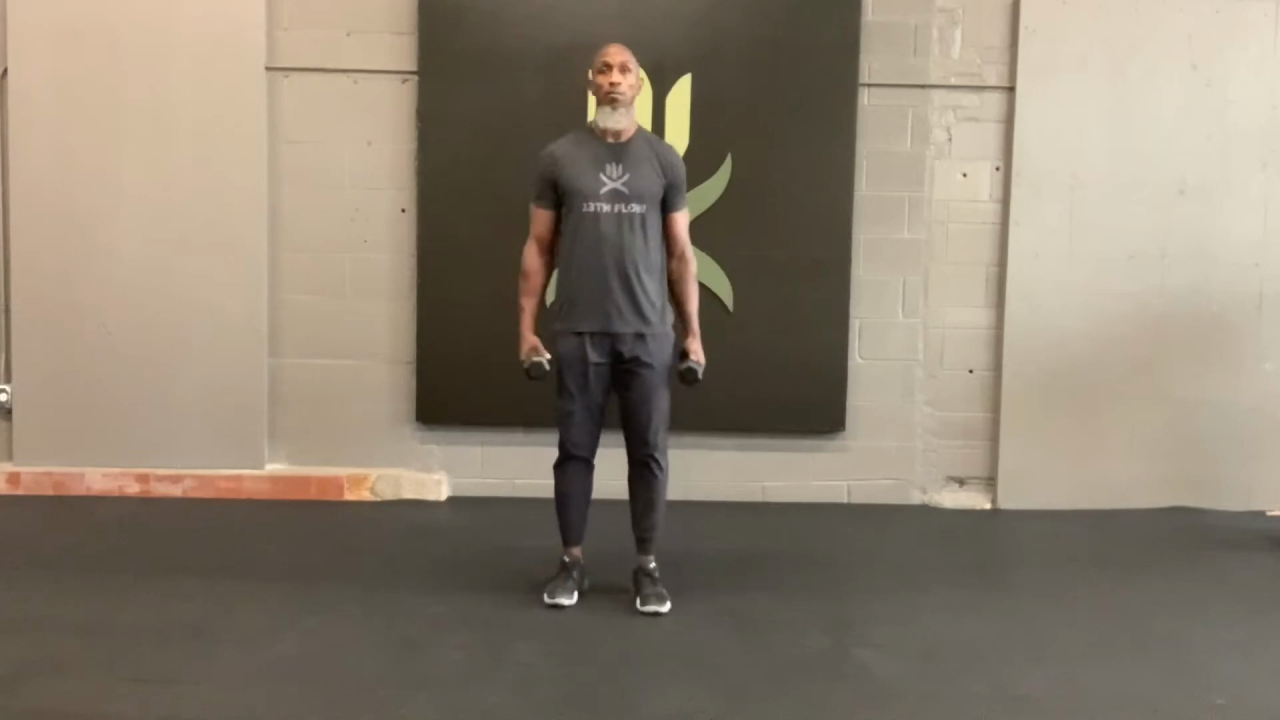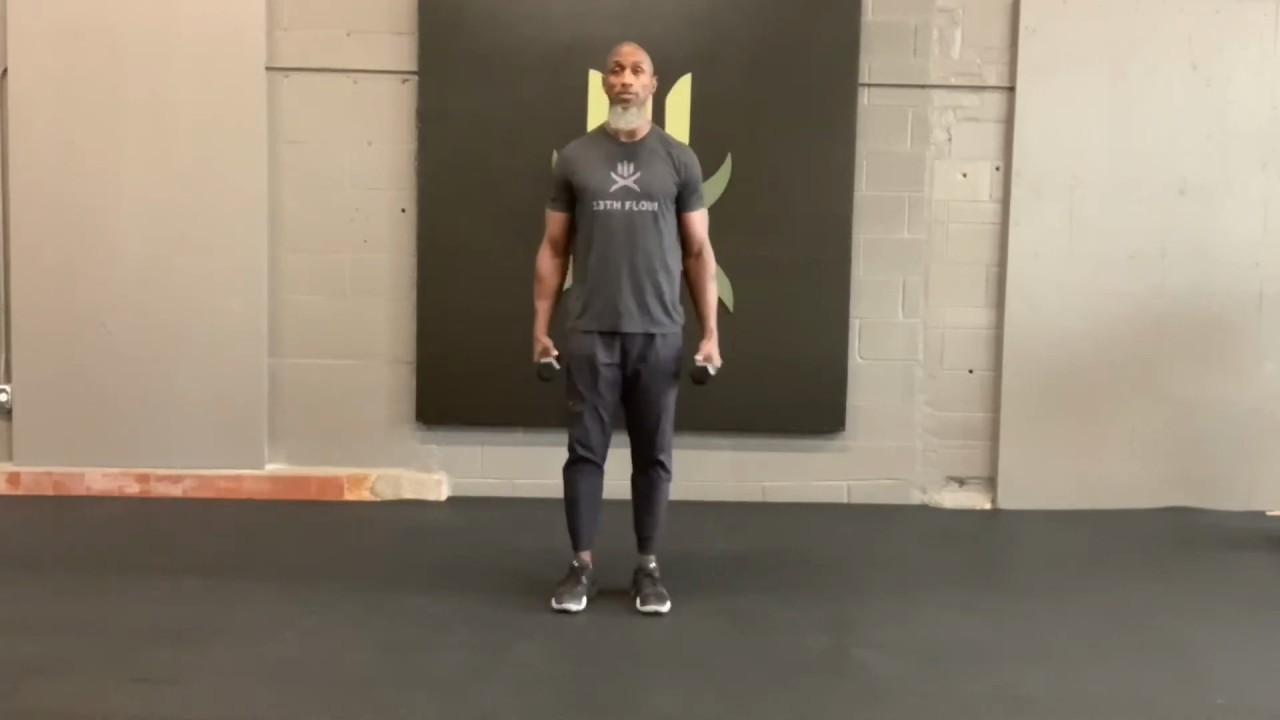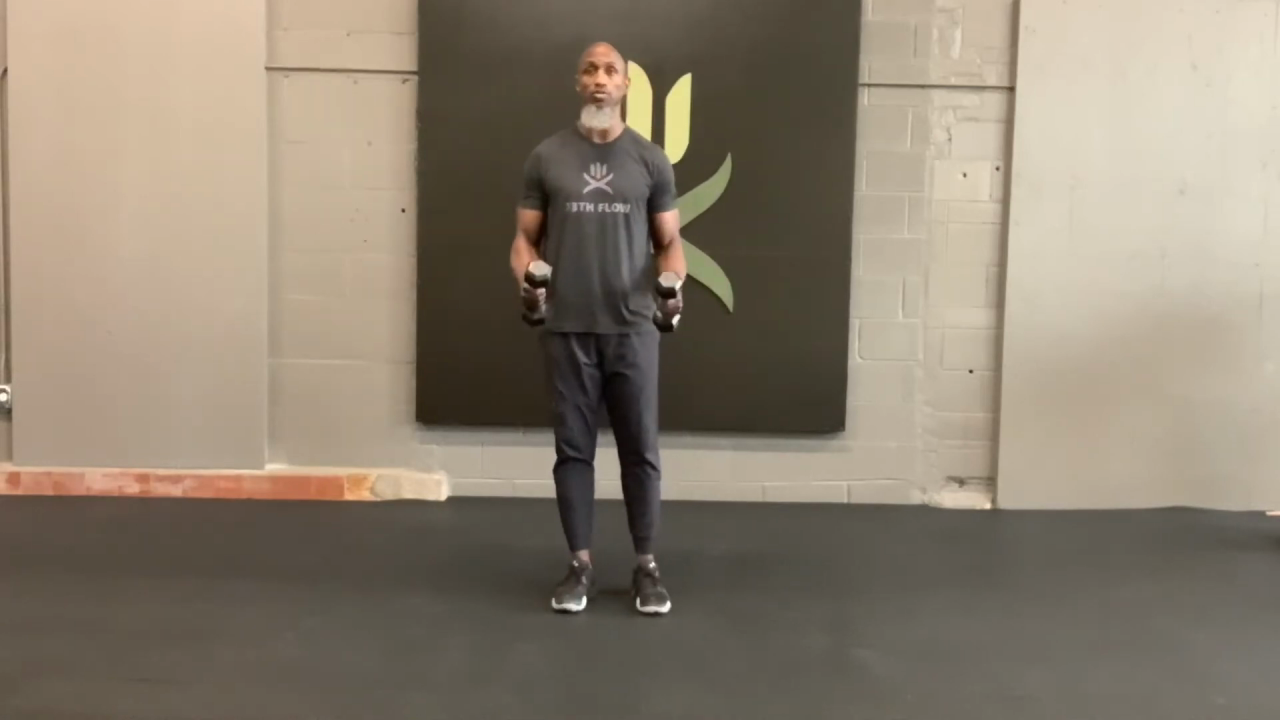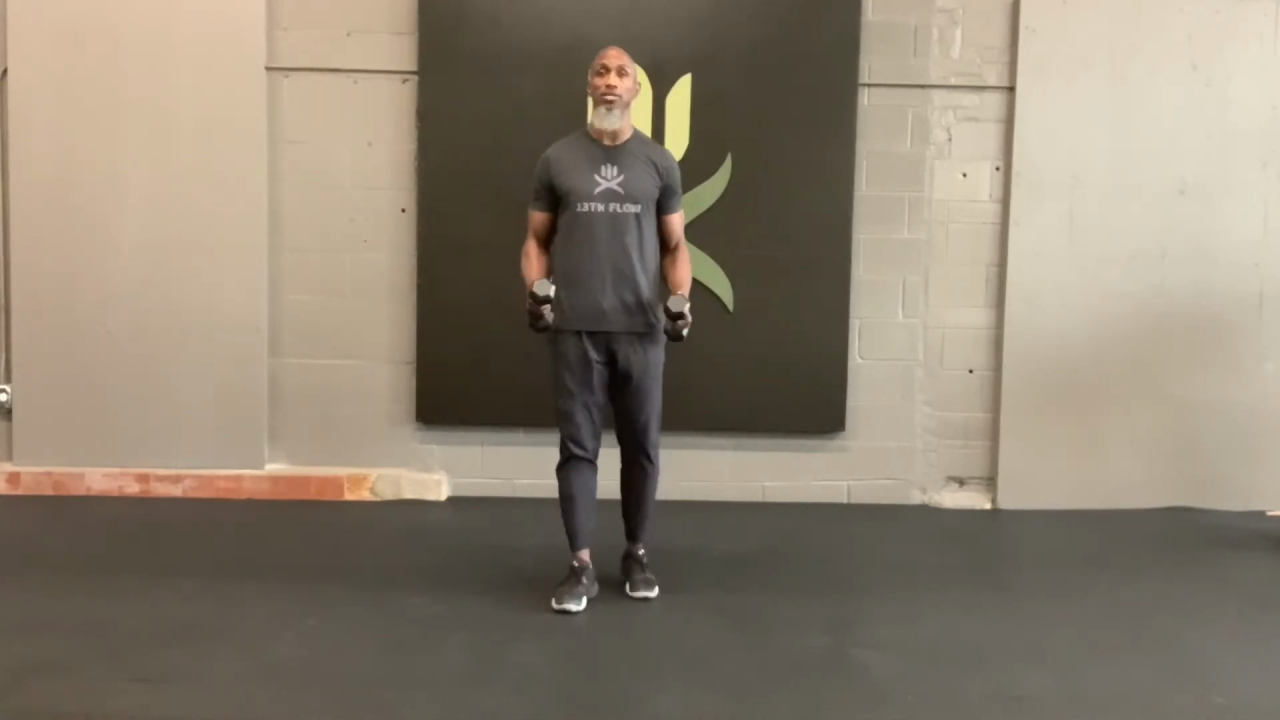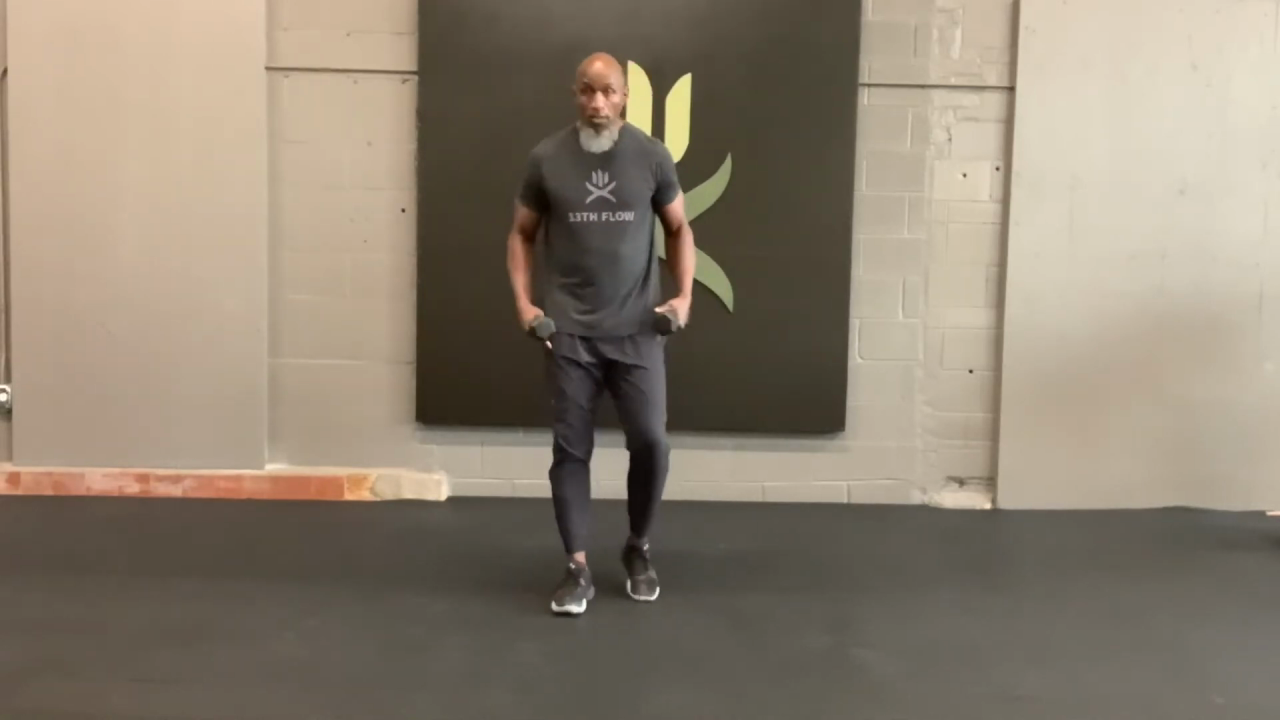
dt=1s
person 1, frame 1
left shoulder: (664, 160)
right shoulder: (559, 157)
left elbow: (680, 251)
right elbow: (538, 248)
left wrist: (692, 332)
right wrist: (527, 326)
left hip: (648, 333)
right hip: (578, 332)
left knee: (649, 453)
right knee: (575, 450)
left ankle: (646, 565)
right ankle: (572, 561)
person 1, frame 2
left shoulder: (678, 159)
right shoulder: (574, 158)
left elbow: (698, 251)
right elbow: (553, 250)
left wrist: (710, 334)
right wrist: (540, 327)
left hip: (658, 333)
right hip: (589, 332)
left knee: (653, 454)
right knee: (585, 450)
left ankle: (647, 566)
right ankle: (581, 564)
person 1, frame 3
left shoulder: (650, 160)
right shoulder: (547, 157)
left elbow: (669, 241)
right elbow: (526, 237)
left wrist: (673, 283)
right wrist: (527, 277)
left hip: (632, 328)
right hip: (566, 328)
left knee: (640, 450)
right knee: (572, 449)
left ankle: (645, 565)
right ankle: (580, 564)
person 1, frame 4
left shoulder: (659, 163)
right shoulder: (557, 159)
left elbow: (675, 245)
right elbow: (537, 239)
left wrist: (680, 296)
right wrist: (534, 288)
left hip: (640, 328)
right hip: (576, 328)
left knee: (641, 448)
right knee: (578, 447)
left ankle: (636, 553)
right ankle: (581, 565)
person 1, frame 5
left shoulder: (652, 156)
right shoulder: (546, 159)
left elbow: (678, 228)
right elbow: (521, 234)
left wrist: (683, 295)
right wrist: (524, 301)
left hip: (637, 329)
right hip: (568, 330)
left knee: (651, 442)
right knee: (570, 449)
left ankle: (637, 547)
right ankle: (577, 567)
